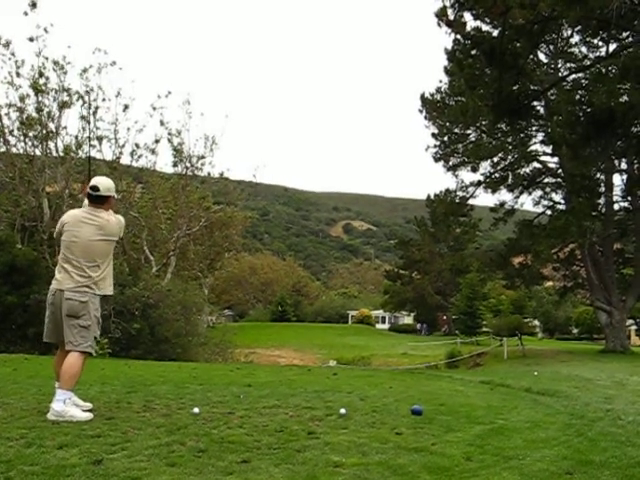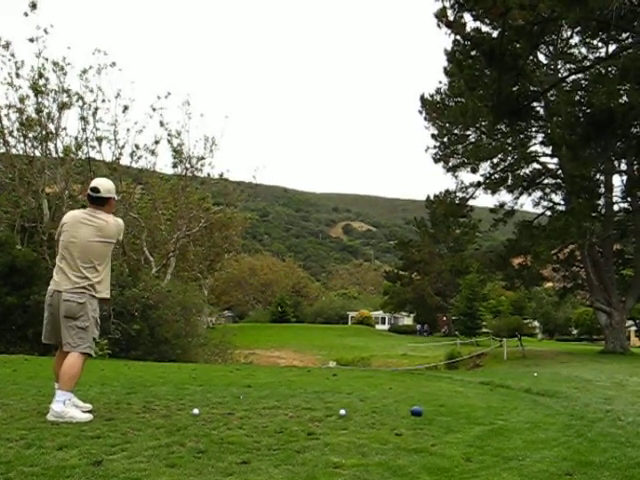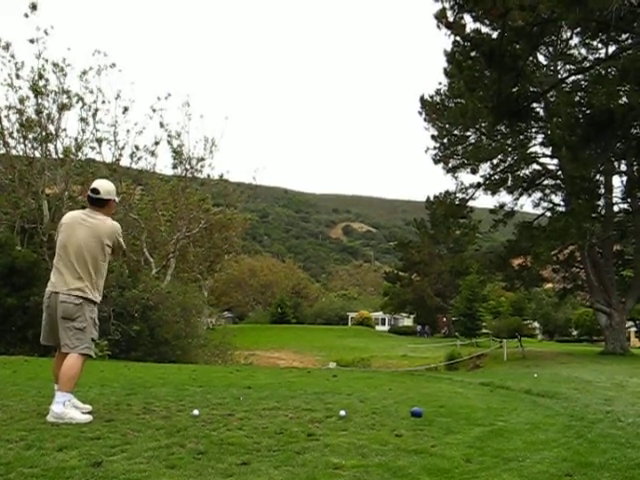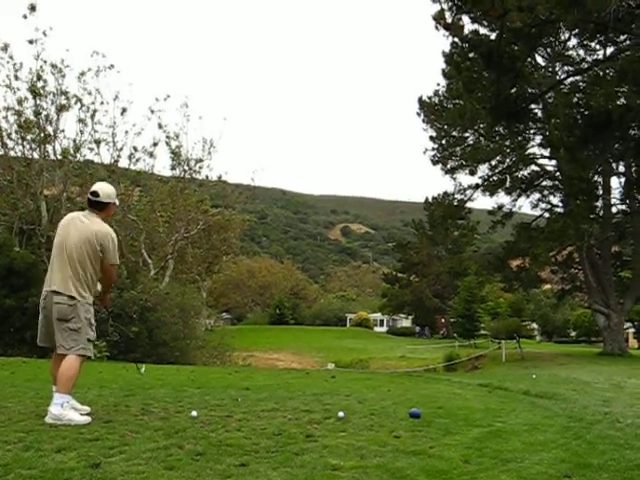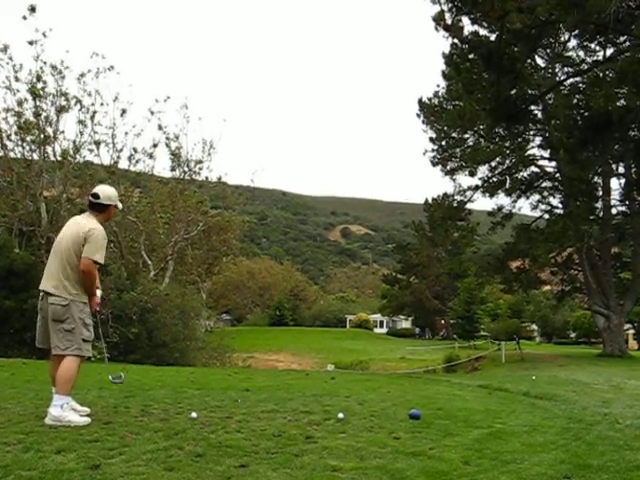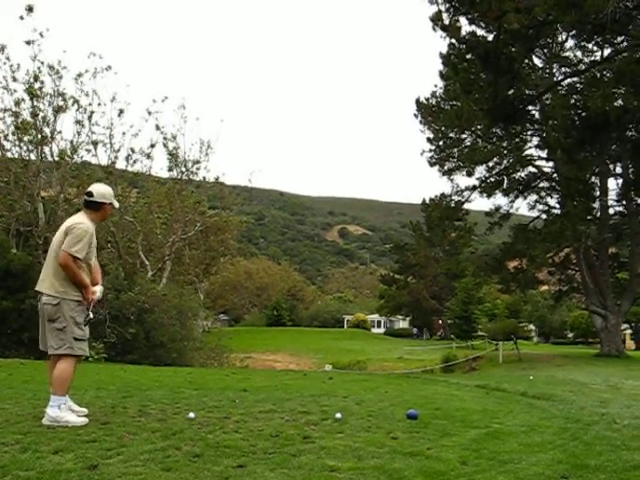
dt=0.2s
person 1, frame 1
left shoulder: (70, 216)
right shoulder: (116, 223)
right wrist: (101, 207)
left hip: (59, 290)
right hip: (83, 295)
left knee: (65, 346)
right knee: (79, 349)
left ankle: (63, 396)
right ankle: (60, 405)
person 1, frame 2
left shoulder: (70, 217)
right shoulder: (115, 225)
left hip: (57, 291)
right hip: (82, 296)
left knee: (64, 347)
right knee: (78, 350)
left ankle: (63, 397)
right ankle: (60, 406)
person 1, frame 3
left shoulder: (68, 218)
right shoulder: (111, 228)
right elbow: (119, 252)
left hip: (55, 292)
right hip: (80, 297)
left knee: (63, 348)
right knee: (78, 350)
left ankle: (63, 398)
right ankle: (60, 407)
person 1, frame 4
left shoulder: (69, 218)
right shoulder: (106, 233)
right elbow: (109, 272)
right wrist: (105, 293)
left hip: (52, 292)
right hip: (75, 299)
left knee: (60, 350)
right knee: (76, 352)
left ankle: (61, 399)
right ankle: (59, 408)
person 1, frame 5
left shoulder: (77, 221)
right shoulder: (97, 231)
right elbow: (85, 267)
left wrist: (96, 290)
right wrist: (92, 293)
left hip: (51, 294)
right hip: (69, 298)
left knee: (59, 352)
right knee: (74, 353)
left ankle: (62, 401)
right ankle: (58, 410)
person 1, frame 6
left shoulder: (81, 223)
right shoulder: (82, 227)
left elbow: (91, 260)
right elbow: (65, 261)
left wrist: (97, 285)
right wrist: (86, 287)
left hip: (55, 296)
right hip: (64, 298)
left knee: (59, 353)
right knee: (69, 353)
left ankle: (61, 402)
right ankle: (55, 411)
